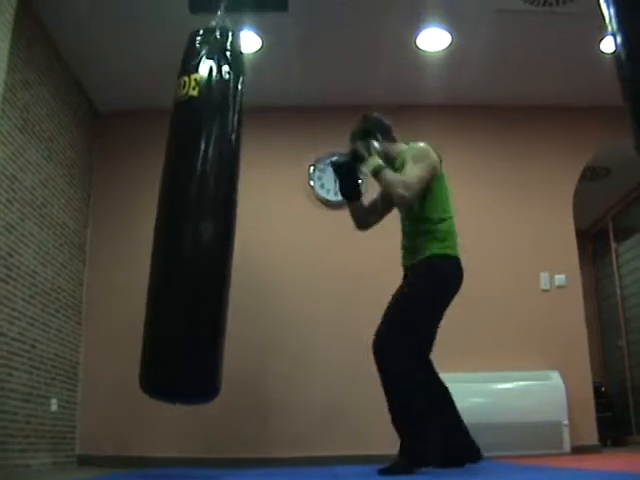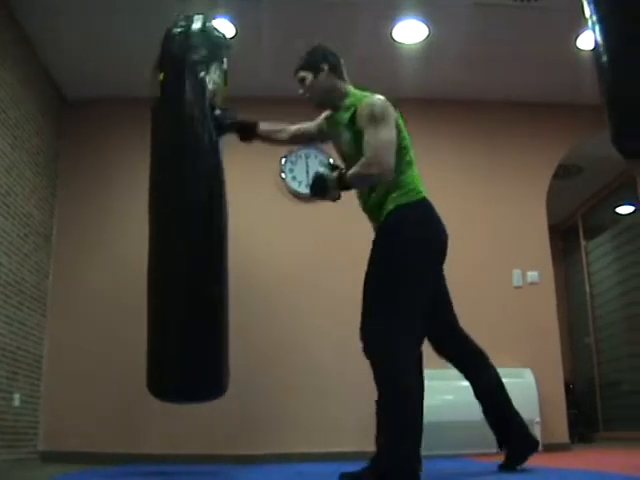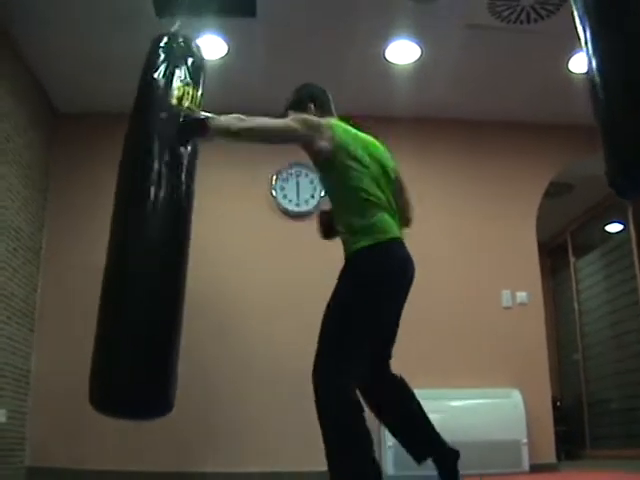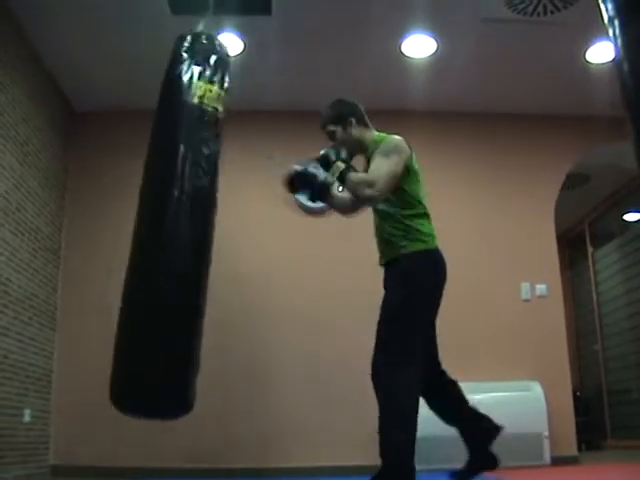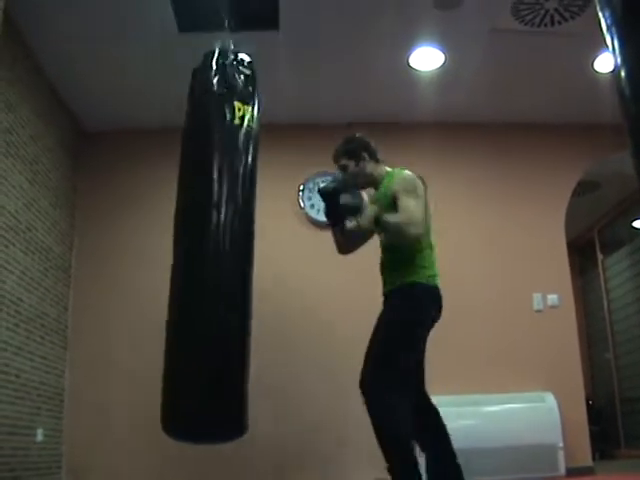
dt=1s
person 1, frame 1
left shoulder: (421, 154)
right shoulder: (395, 173)
left elbow: (404, 193)
right elbow: (363, 222)
left wrist: (371, 162)
right wrist: (349, 186)
left hip: (436, 266)
right hip: (421, 268)
left knee: (391, 347)
right knee: (411, 358)
left ankle: (417, 448)
right ankle: (457, 446)
person 1, frame 2
left shoulder: (372, 105)
right shoulder: (334, 118)
left elbow: (380, 168)
right elbow: (290, 134)
left wrist: (338, 180)
right wrist: (248, 128)
left hip: (408, 223)
right hip: (410, 227)
left knee: (389, 337)
right knee: (445, 333)
right ankle: (514, 434)
person 1, frame 3
left shoulder: (318, 131)
right shoulder: (375, 146)
left elbow: (244, 128)
right elbow: (405, 216)
left wrist: (205, 122)
left hip: (371, 262)
right hip: (390, 260)
left knee: (333, 374)
right knee: (372, 371)
person 1, frame 4
left shoulder: (392, 146)
right shoulder: (368, 159)
left elbow: (371, 190)
right elbow: (350, 205)
left wrist: (340, 170)
right wrist: (323, 189)
left hip: (416, 265)
right hip: (407, 268)
left knee: (391, 367)
right knee: (421, 365)
right ankle: (479, 440)
person 1, frame 5
left shoulder: (404, 180)
right shoulder: (375, 198)
left elbow: (413, 232)
right elbow: (345, 246)
left wrist: (373, 214)
right wrist: (337, 216)
left hip: (414, 296)
right hip: (401, 297)
left knee: (377, 386)
right knee: (408, 392)
